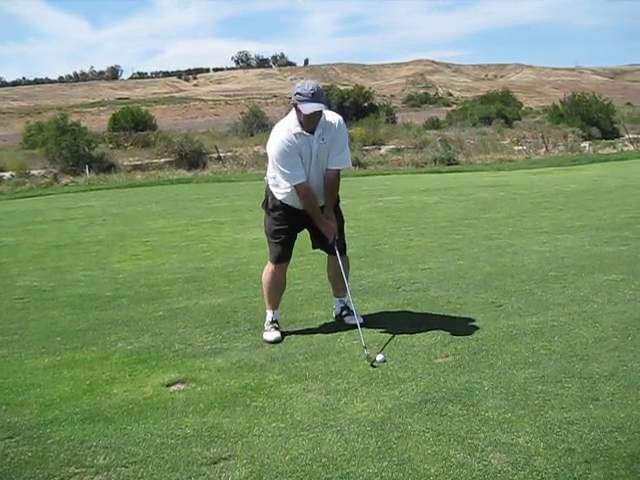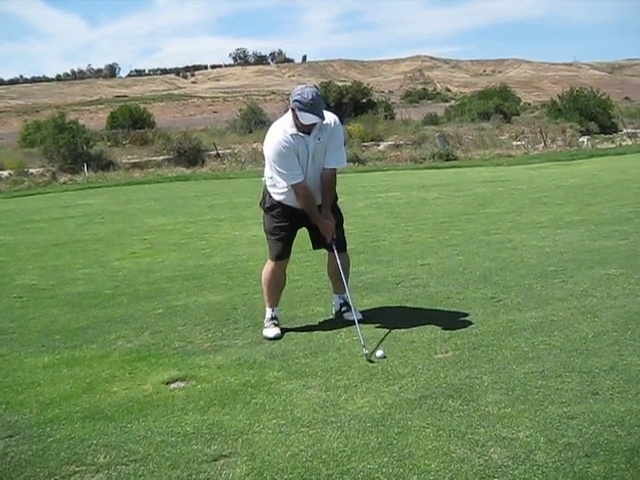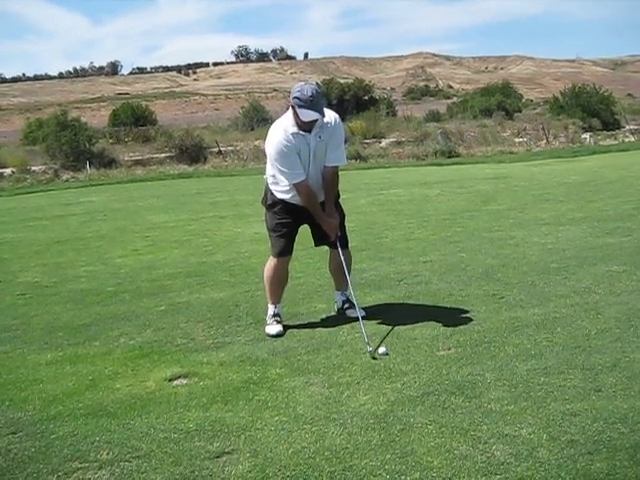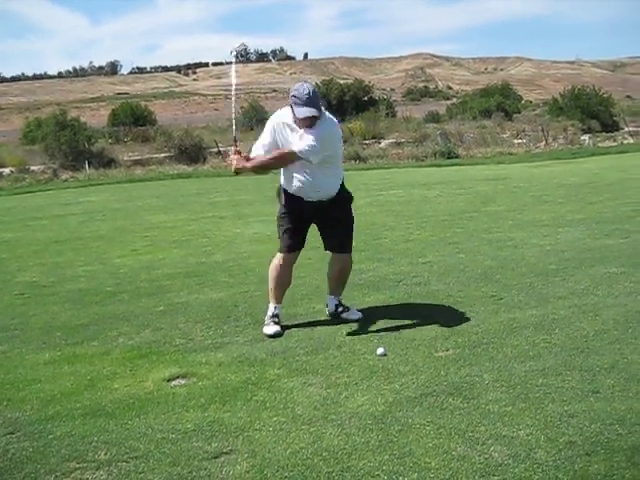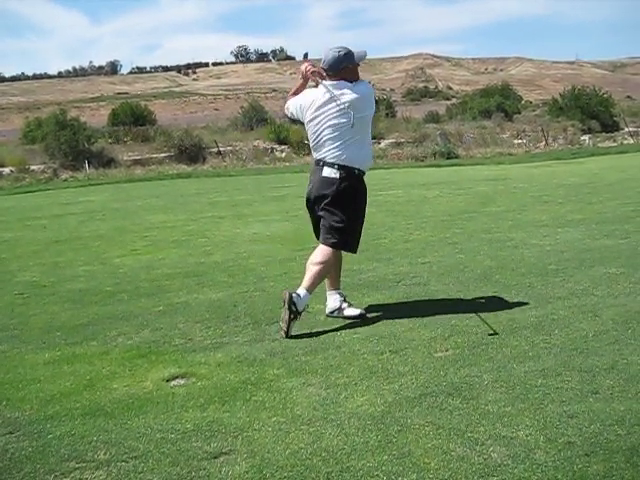
dt=1s
person 1, frame 1
left shoulder: (336, 124)
right shoulder: (282, 138)
left elbow: (332, 174)
right elbow: (301, 188)
left wrist: (329, 212)
right wrist: (321, 221)
left hip: (323, 199)
right hip: (285, 204)
left knee: (338, 252)
right knee: (278, 261)
left ankle: (341, 306)
right ankle: (271, 319)
person 1, frame 2
left shoulder: (332, 124)
right shoulder: (278, 138)
left elbow: (329, 173)
right elbow: (299, 188)
left wrist: (327, 210)
right wrist: (319, 221)
left hip: (321, 197)
right hip: (283, 203)
left knee: (339, 249)
right knee: (278, 259)
left ankle: (340, 302)
right ankle: (271, 315)
person 1, frame 3
left shoulder: (333, 122)
right shoulder: (280, 137)
left elbow: (331, 171)
right elbow: (300, 186)
left wrist: (331, 209)
right wrist: (322, 219)
left hip: (322, 195)
right hip: (285, 201)
left knee: (341, 246)
right knee: (280, 256)
left ankle: (342, 299)
right ankle: (273, 312)
person 1, frame 4
left shoulder: (329, 127)
right shoulder: (278, 122)
left elbow: (287, 158)
right elbow: (261, 155)
left wrist: (247, 165)
right wrist: (246, 161)
left hip: (331, 198)
right hip: (295, 198)
left knee: (342, 254)
right knee: (286, 256)
left ankle: (334, 303)
right ankle: (273, 312)
person 1, frame 5
left shoulder: (309, 98)
right shoulder: (363, 93)
left elbow: (287, 106)
left wrist: (304, 80)
right wrist: (320, 77)
left hip: (320, 176)
right hip: (344, 180)
left knee: (333, 240)
right knee: (331, 243)
left ankle: (334, 299)
right ankle: (299, 297)
